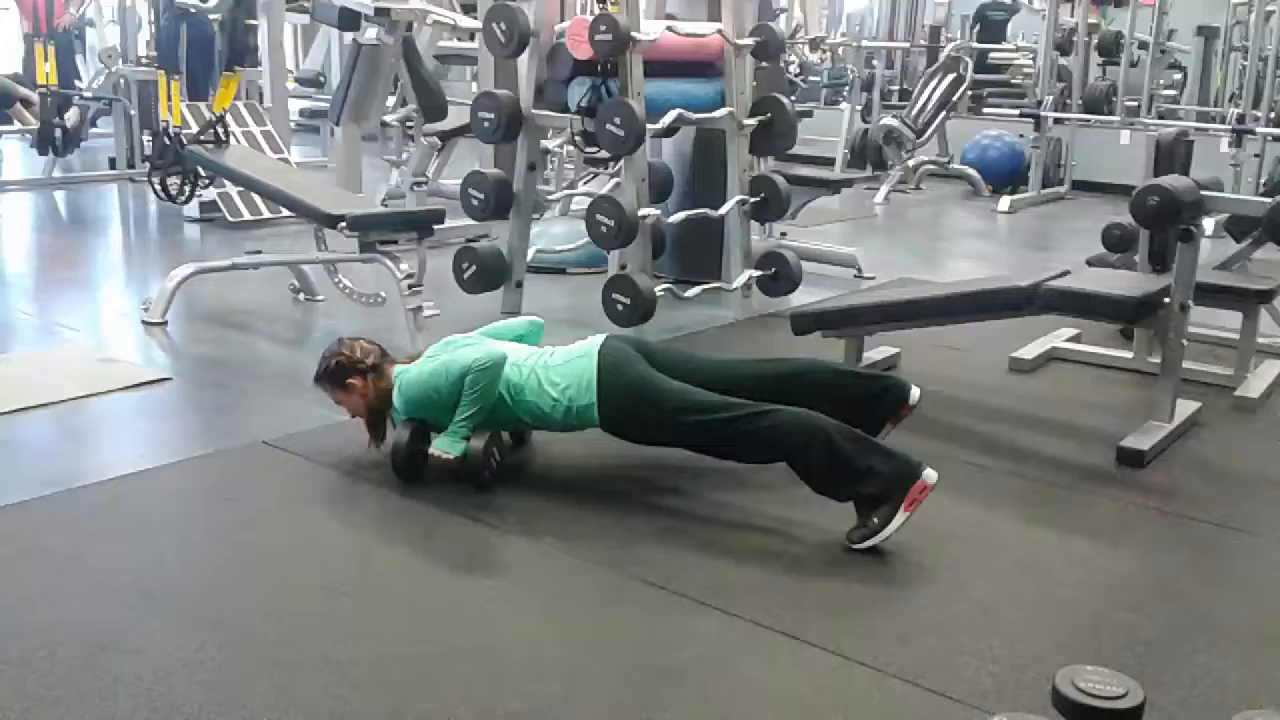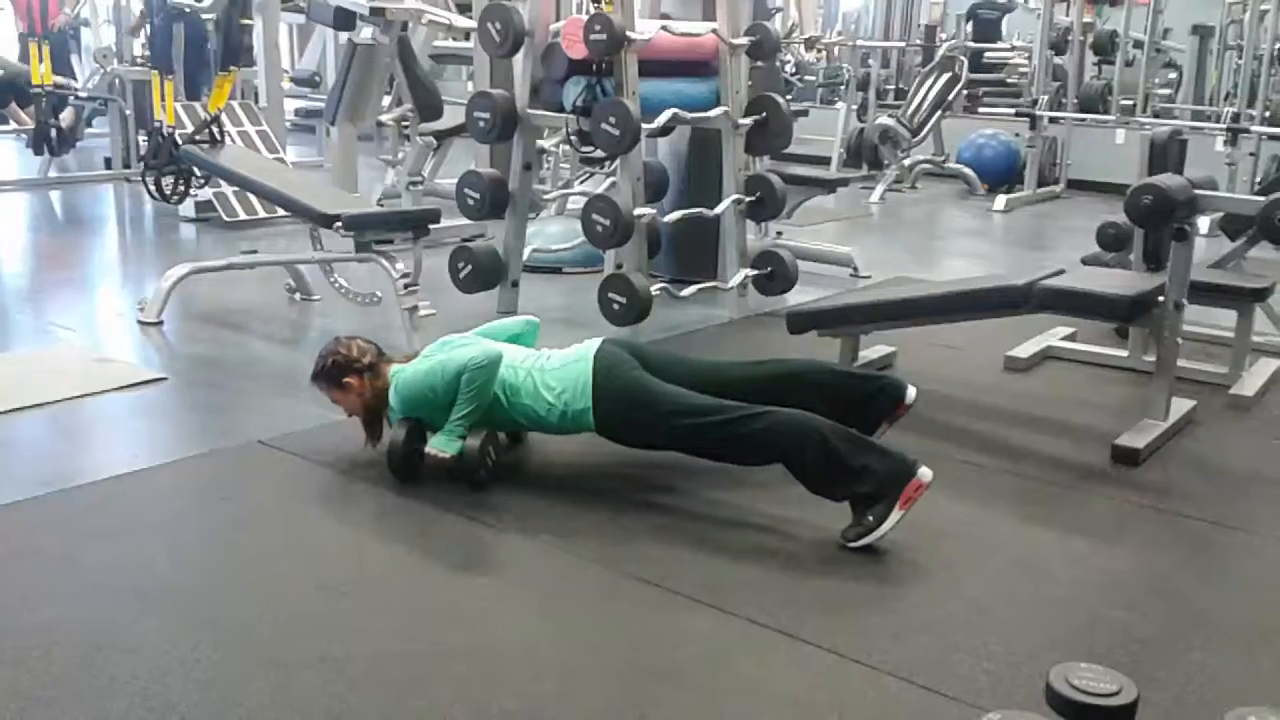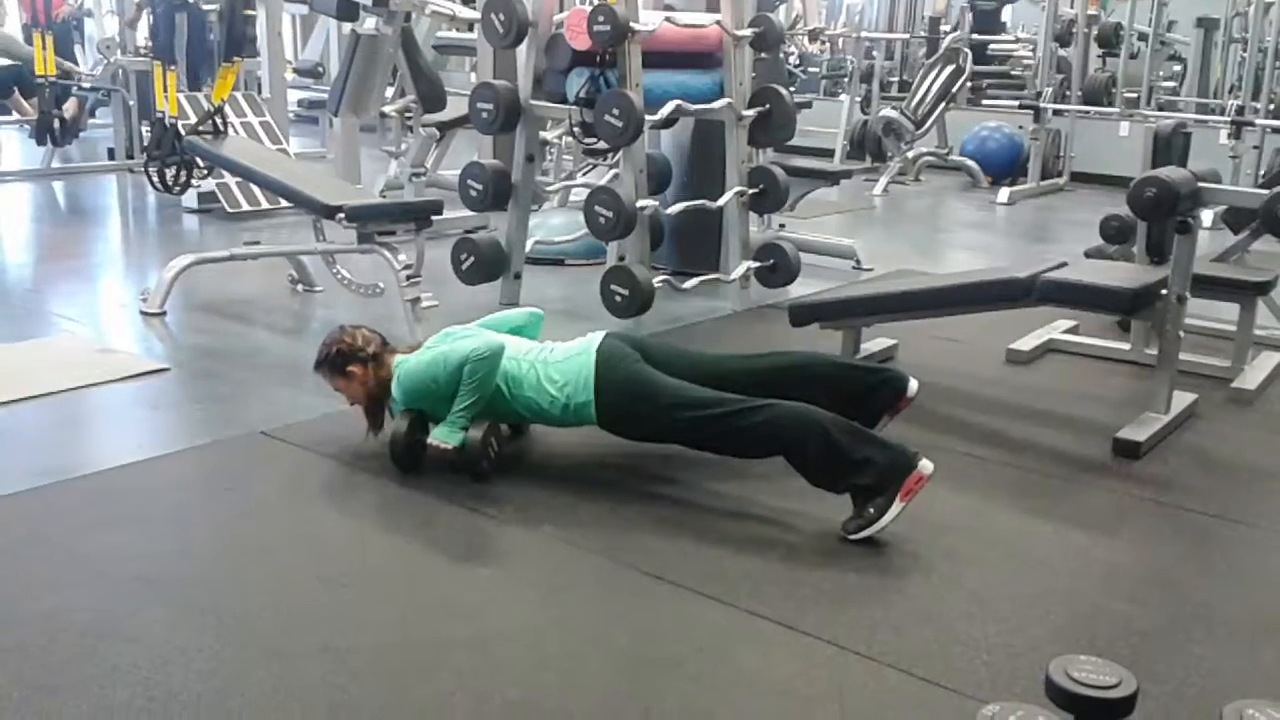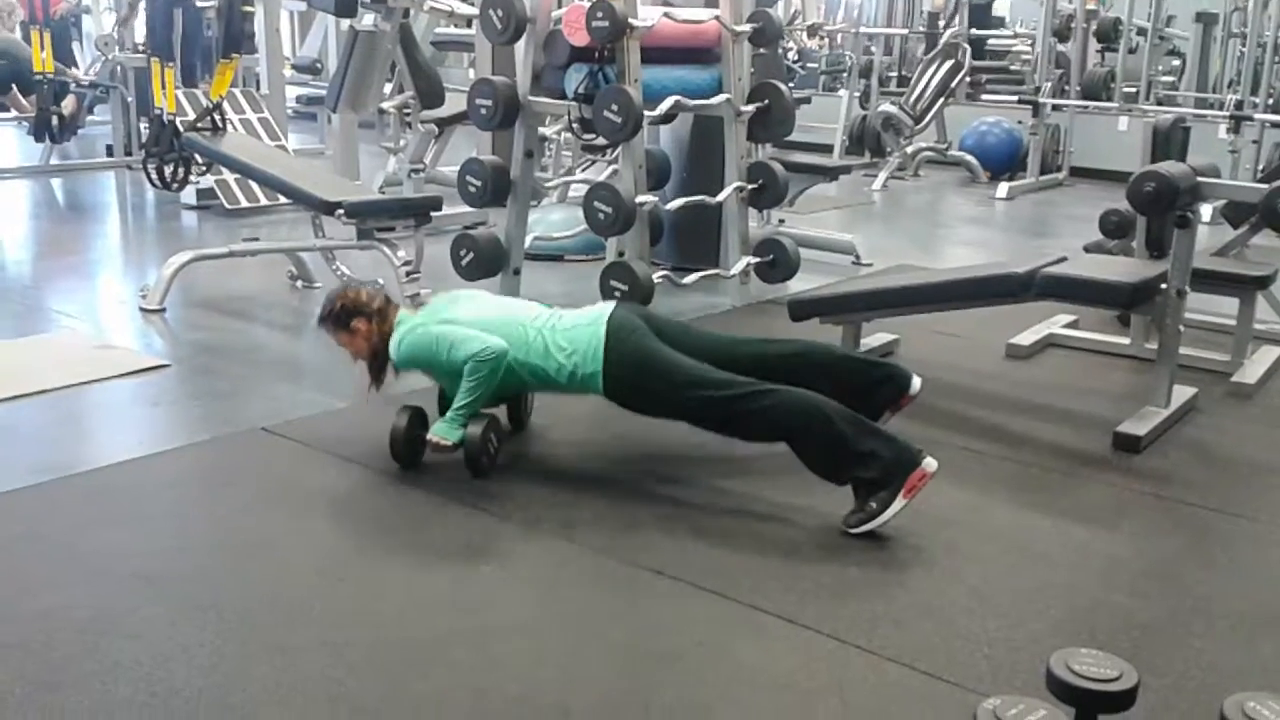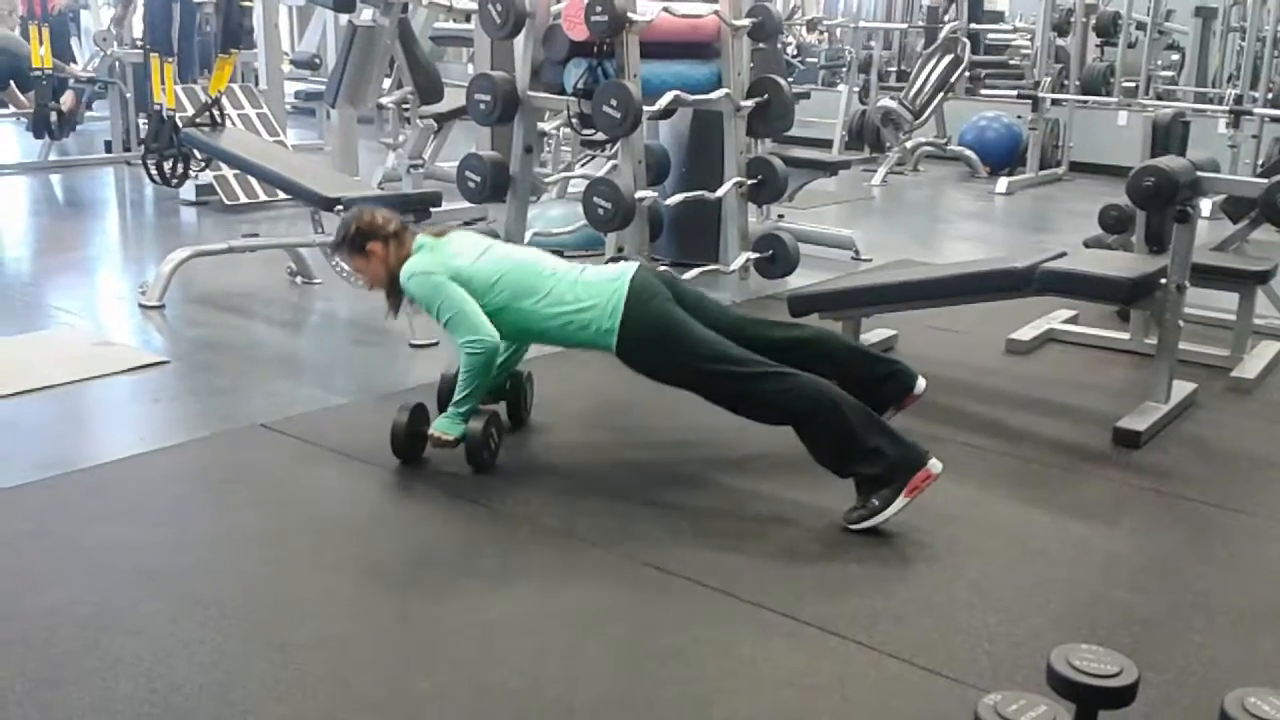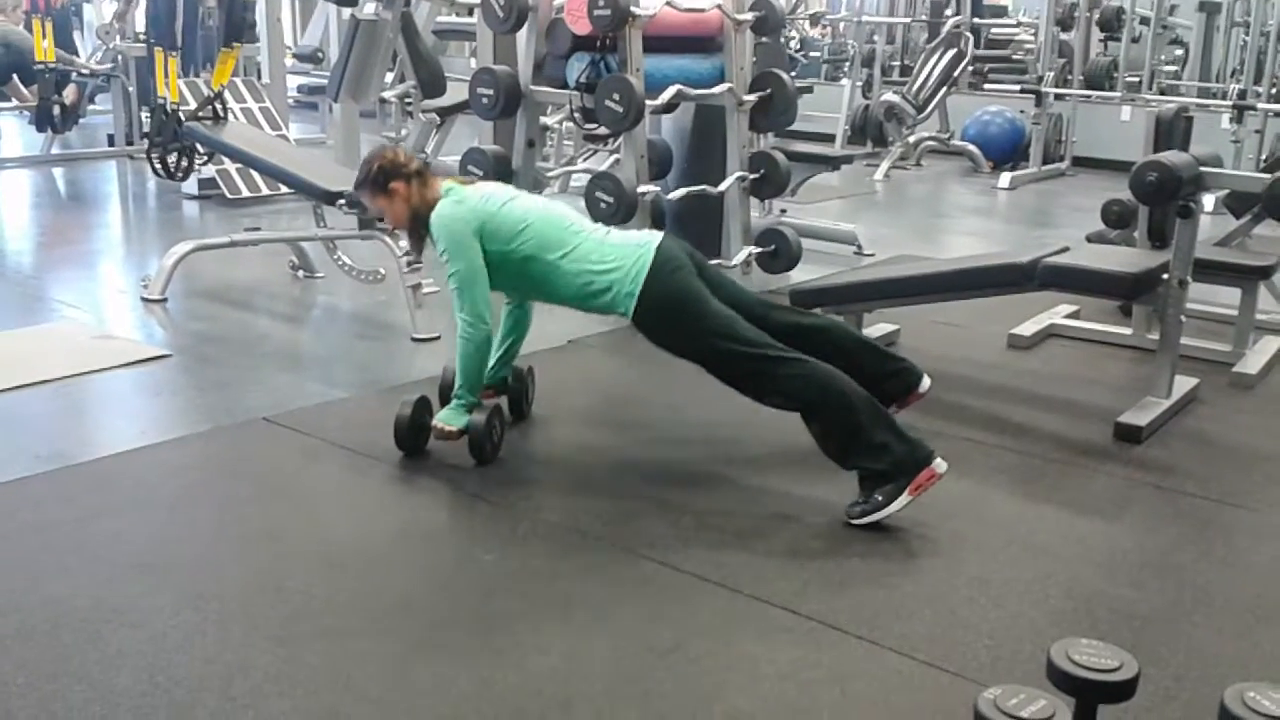
dt=0.3s
person 1, frame 1
left shoulder: (409, 392)
right shoulder: (433, 356)
left elbow: (489, 360)
right elbow: (529, 323)
left wrist: (458, 432)
left hip: (603, 390)
right hip: (605, 353)
left knee: (739, 422)
right knee: (745, 381)
left ankle: (890, 478)
right ankle: (884, 395)
person 1, frame 2
left shoulder: (406, 390)
right shoulder: (431, 354)
left elbow: (484, 359)
right elbow: (525, 323)
left wrist: (453, 433)
left hip: (598, 395)
right hip: (601, 356)
left knee: (735, 425)
right knee: (741, 382)
left ankle: (886, 478)
right ankle: (880, 395)
person 1, frame 3
left shoulder: (408, 381)
right shoulder: (435, 344)
left elbow: (487, 350)
right elbow: (530, 315)
left wrist: (455, 423)
left hip: (601, 388)
right hip: (605, 349)
left knee: (737, 418)
right knee: (744, 374)
left ankle: (886, 469)
right ankle: (882, 387)
person 1, frame 4
left shoulder: (406, 341)
right shoulder: (438, 306)
left elbow: (490, 352)
left wrist: (456, 421)
right wrist: (496, 392)
left hip: (608, 360)
right hip: (612, 321)
left knee: (745, 401)
right knee: (753, 358)
left ankle: (889, 465)
right ankle: (885, 383)
person 1, frame 5
left shoulder: (420, 272)
right shoulder: (452, 240)
left elbow: (481, 344)
left wrist: (457, 417)
right wrist: (493, 383)
left hip: (625, 321)
right hip: (633, 282)
left knee: (760, 382)
right knee: (765, 338)
left ankle: (895, 467)
right ankle: (891, 383)
person 1, frame 6
left shoulder: (448, 219)
right shoulder: (477, 194)
left elbow: (476, 323)
right elbow: (523, 288)
left wrist: (462, 405)
right wrist: (497, 375)
left hip: (645, 289)
right hip: (657, 253)
left knee: (773, 366)
right knee: (779, 324)
left ankle: (899, 465)
right ankle: (897, 380)
